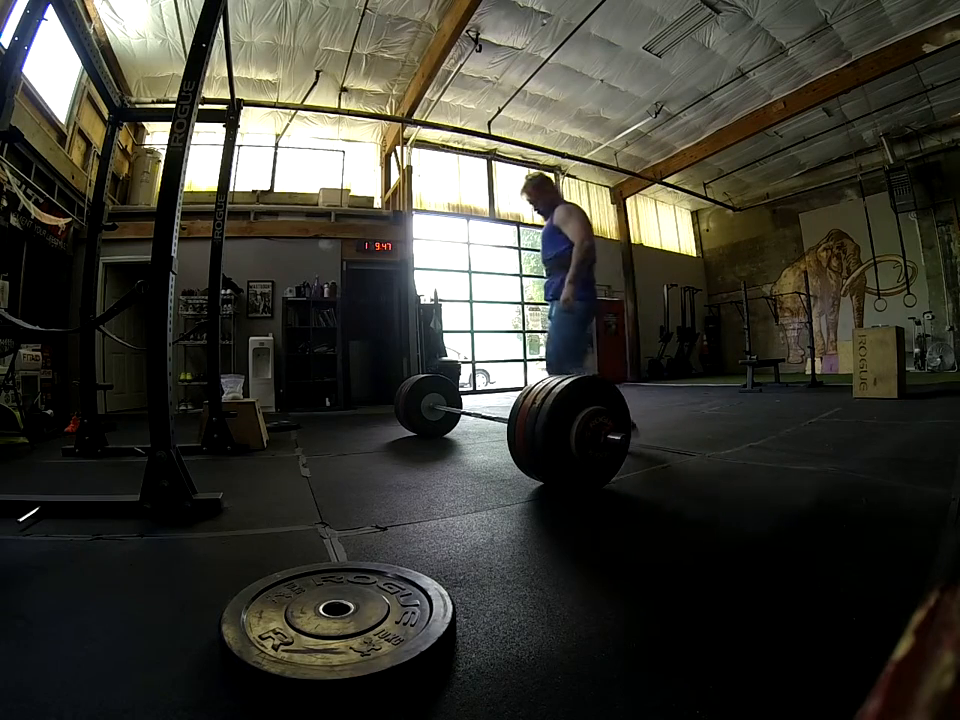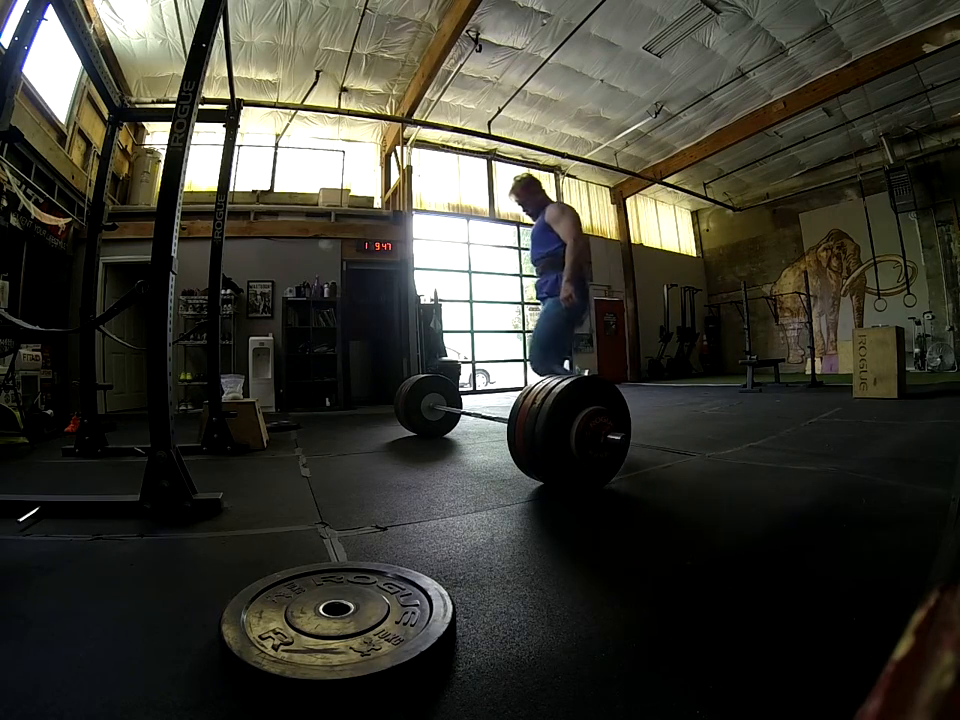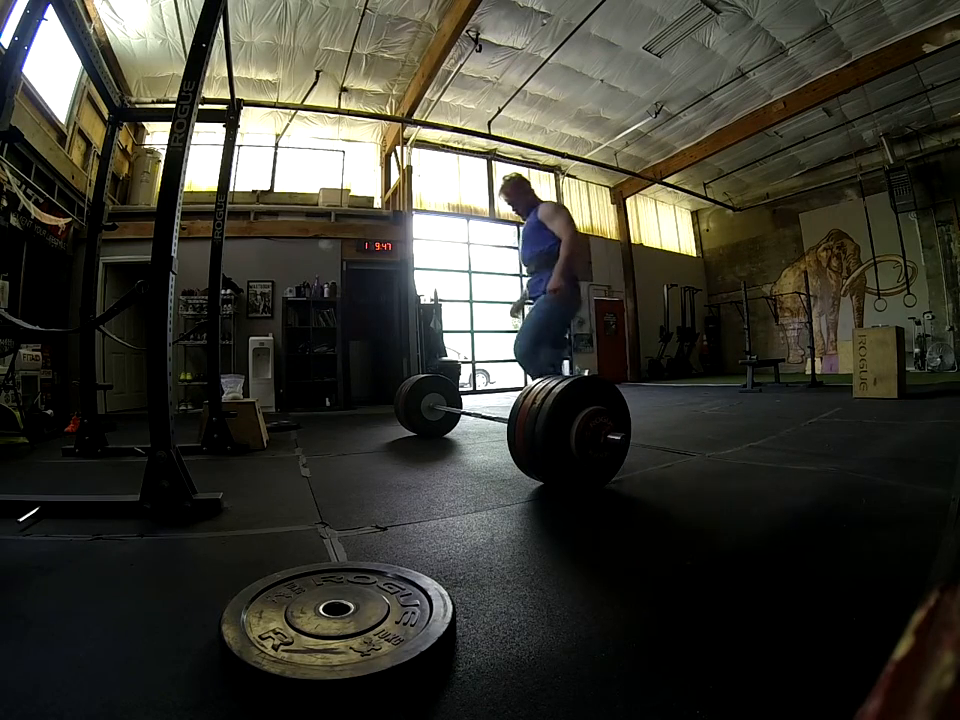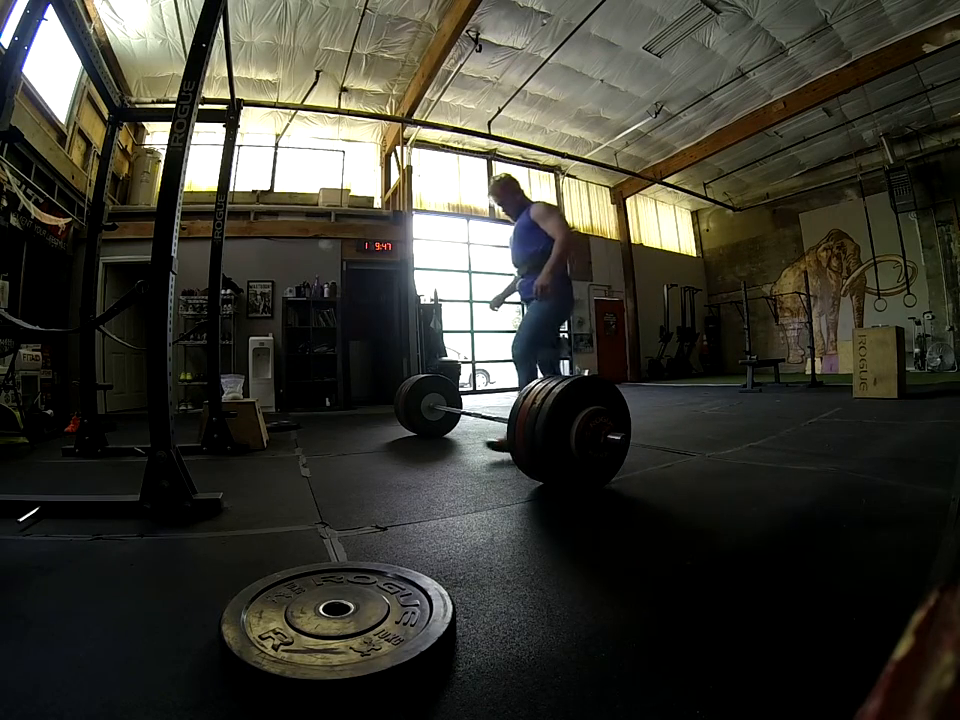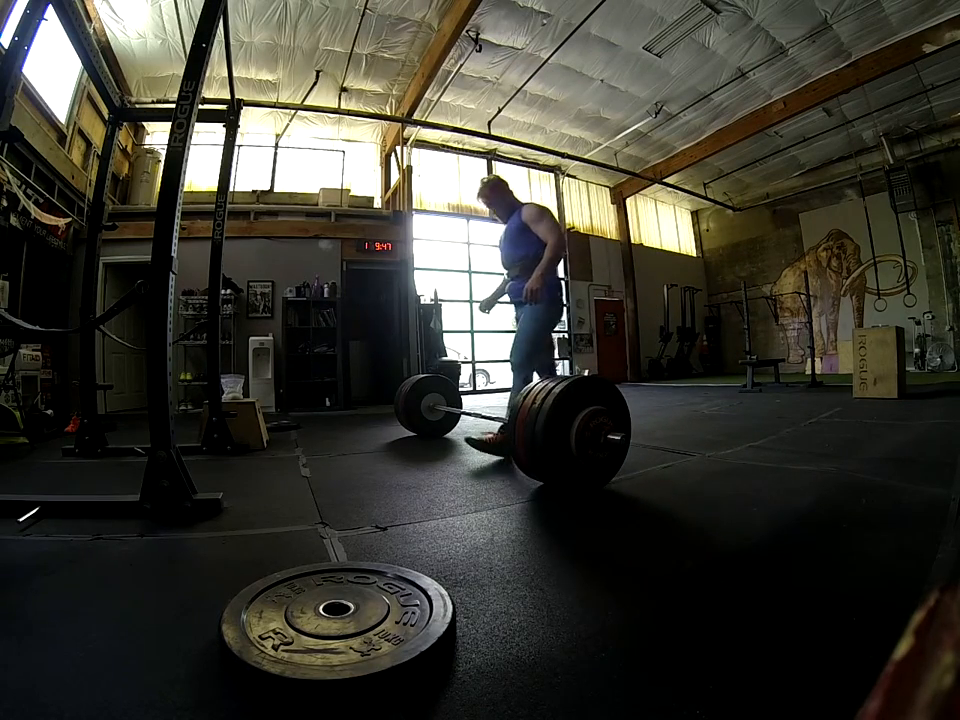
dt=0.1s
person 1, frame 1
left shoulder: (565, 211)
right shoulder: (556, 221)
left elbow: (584, 243)
left wrist: (569, 286)
left hip: (572, 297)
right hip: (561, 298)
left knee: (561, 364)
right knee: (559, 363)
person 1, frame 2
left shoulder: (556, 210)
right shoulder: (543, 222)
left elbow: (575, 242)
left wrist: (568, 282)
left hip: (563, 297)
right hip: (553, 297)
left knee: (540, 358)
right knee: (547, 360)
person 1, frame 3
left shoulder: (547, 210)
right shoulder: (531, 223)
left elbow: (571, 240)
left wrist: (558, 276)
right wrist: (524, 299)
left hip: (556, 292)
right hip: (543, 296)
left knee: (524, 348)
person 1, frame 4
left shoulder: (539, 210)
right shoulder: (520, 225)
left elbow: (564, 237)
left wrist: (547, 271)
right wrist: (504, 294)
left hip: (549, 293)
right hip: (535, 295)
left knee: (522, 353)
right knee: (548, 364)
person 1, frame 5
left shoulder: (531, 212)
right shoulder: (509, 228)
left elbow: (557, 241)
left wrist: (539, 276)
right wrist: (494, 296)
left hip: (541, 298)
right hip: (524, 301)
left knee: (521, 362)
right knee: (544, 368)
left ankle: (508, 434)
